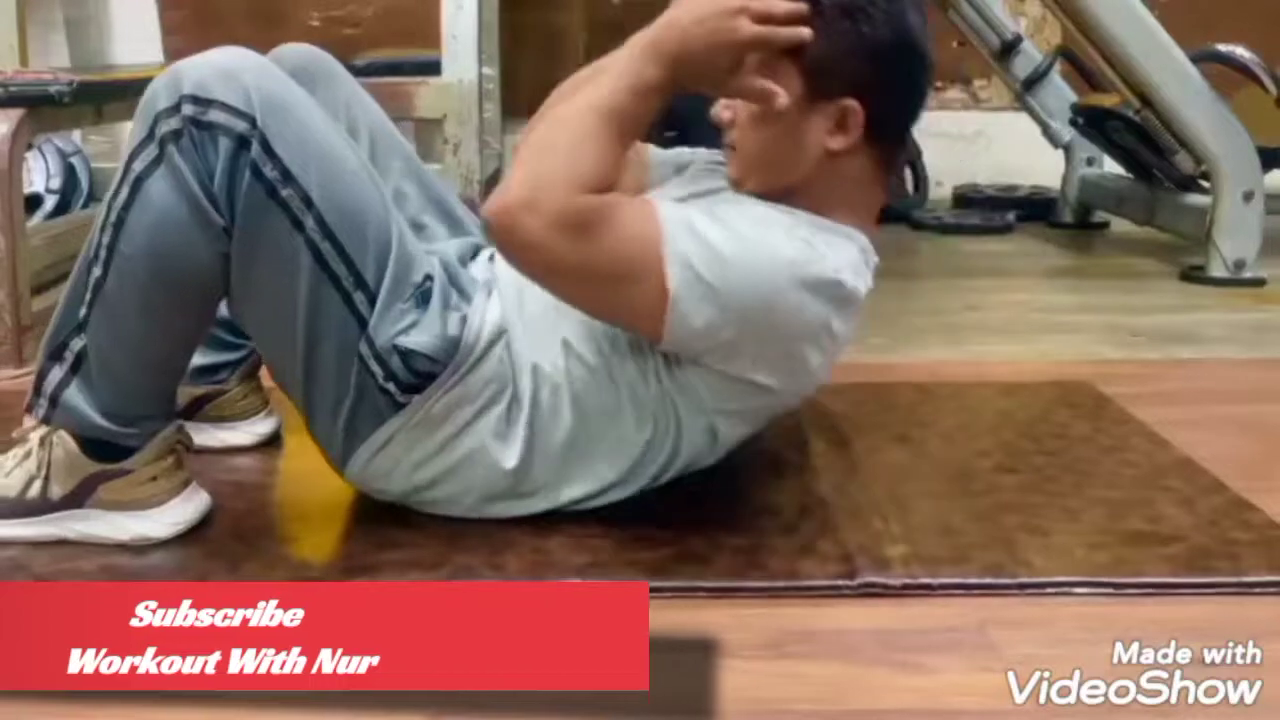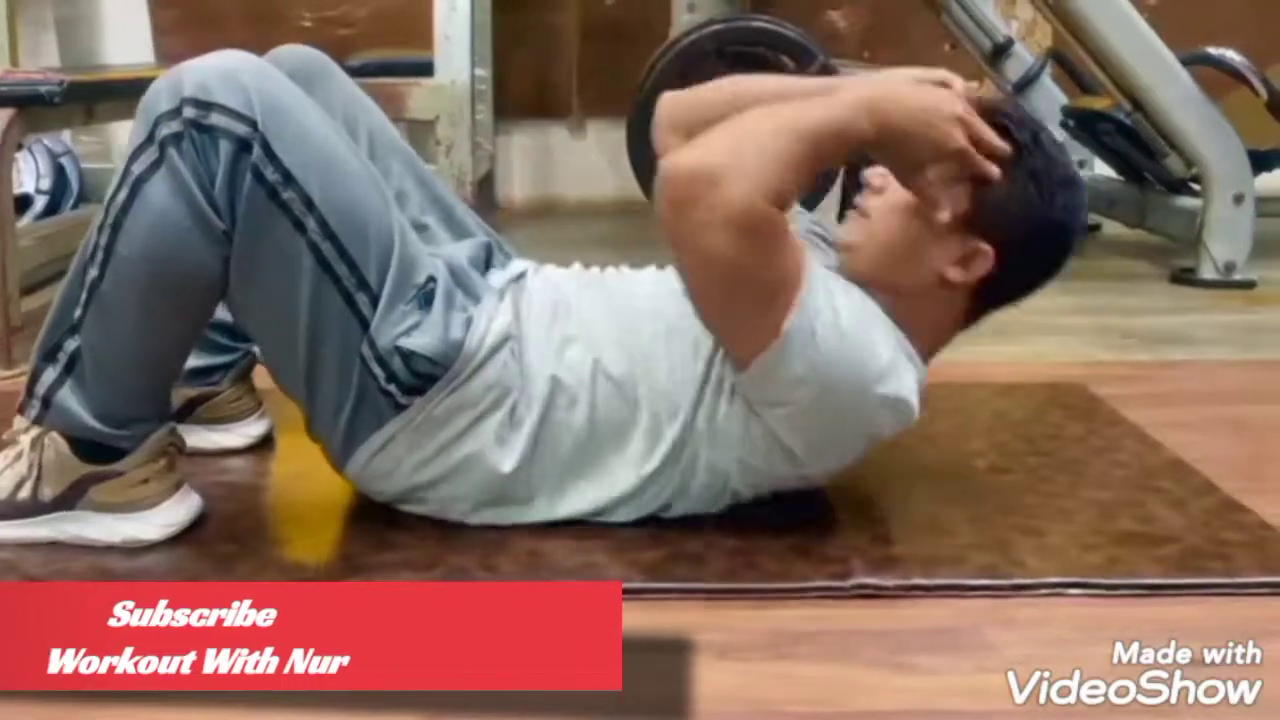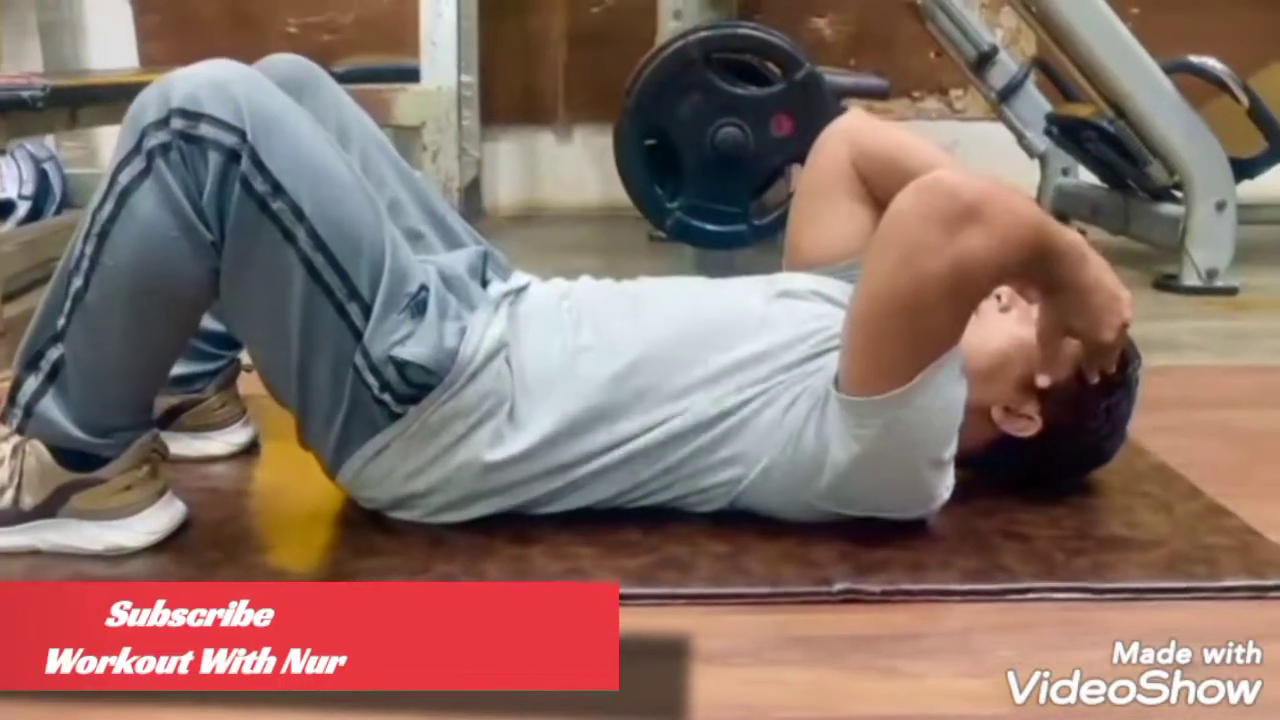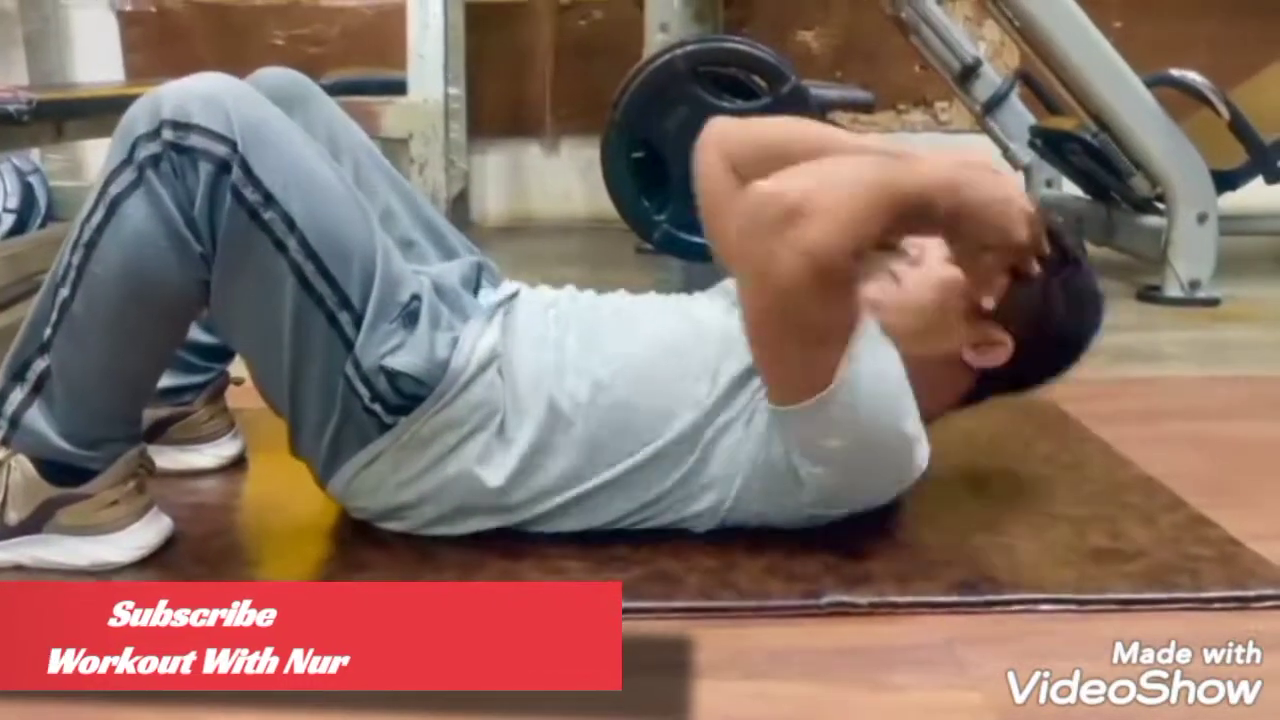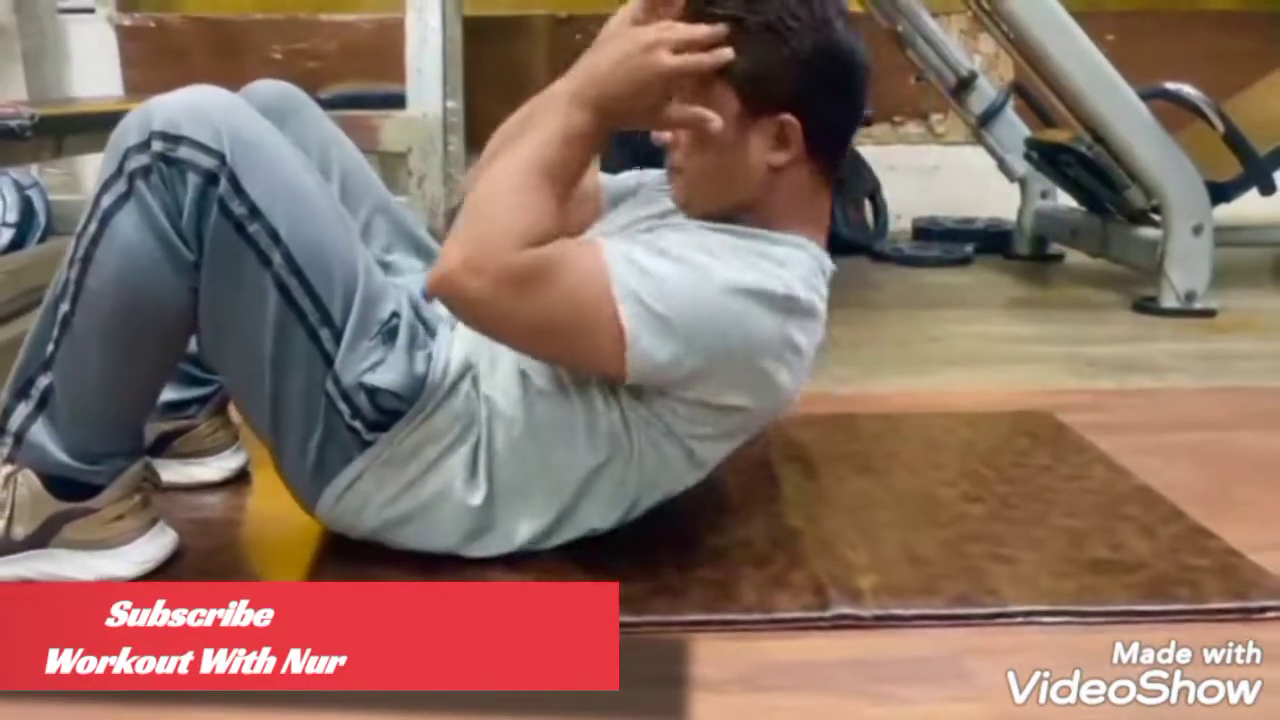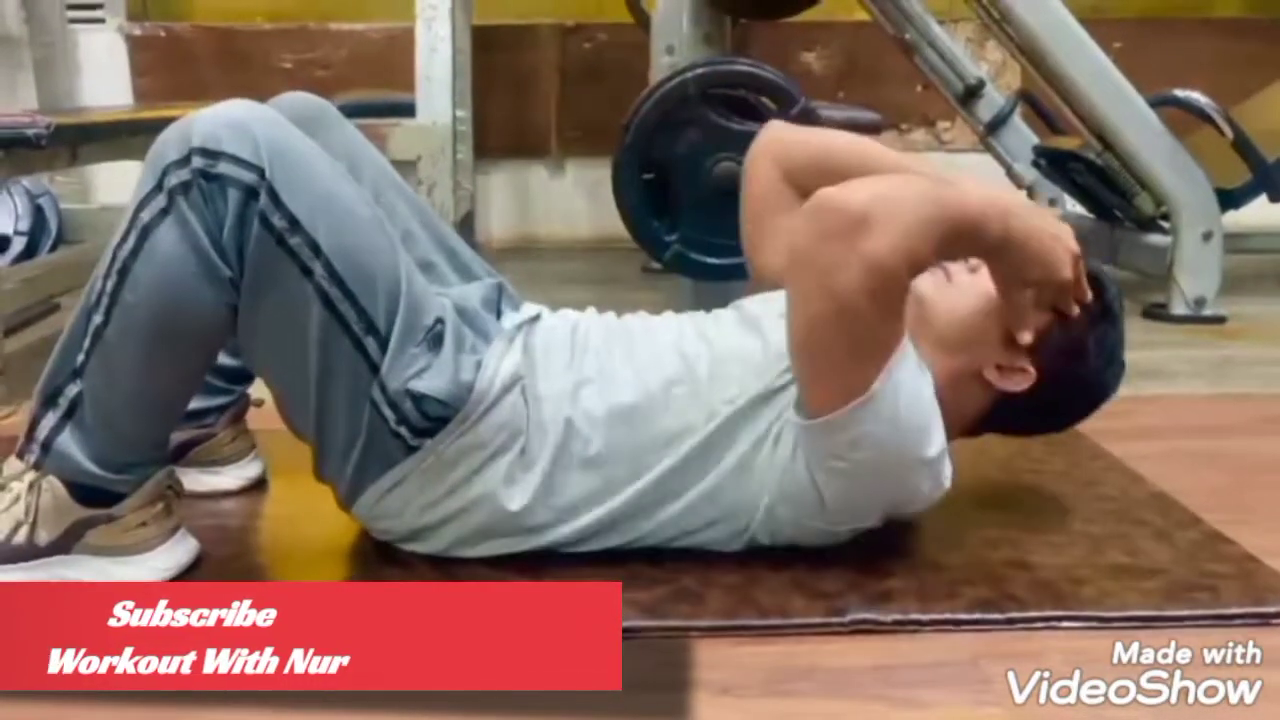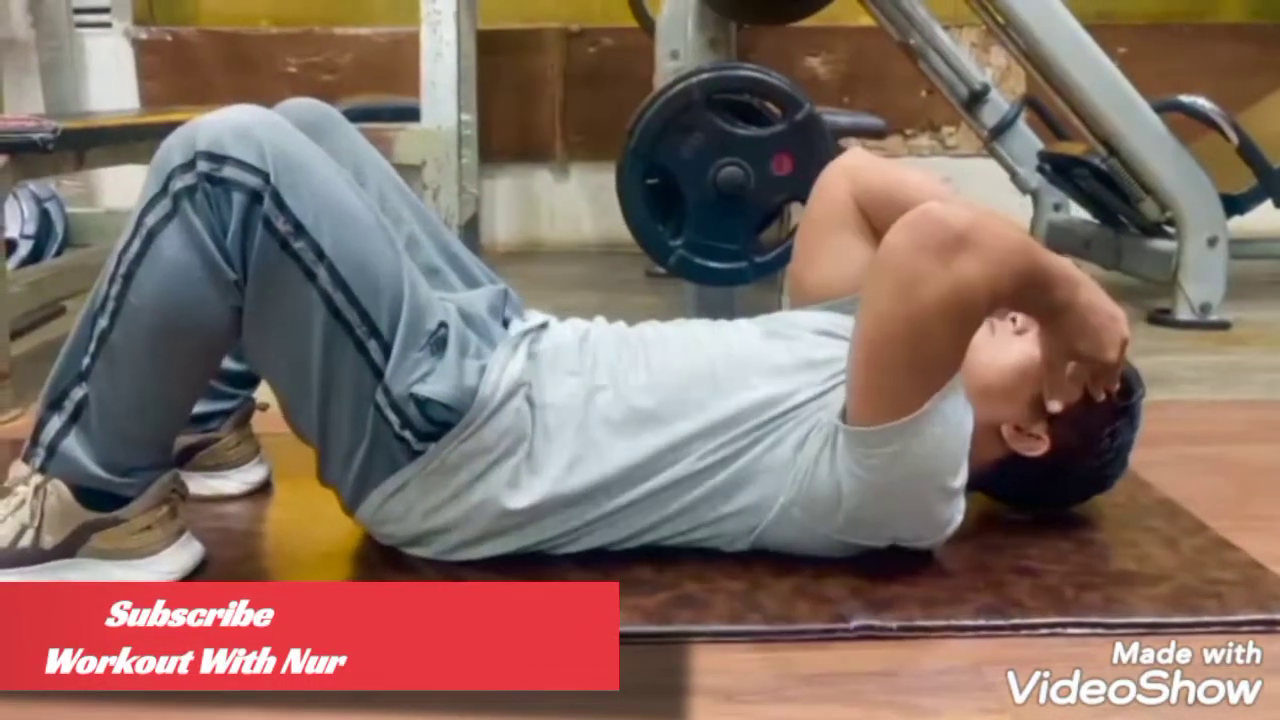
dt=0.5s
person 1, frame 1
left shoulder: (784, 276)
right shoulder: (777, 201)
left elbow: (530, 214)
right elbow: (581, 159)
left hip: (429, 407)
right hip: (472, 313)
left knee: (213, 104)
left ankle: (99, 456)
right ankle: (213, 376)
person 1, frame 2
left shoulder: (856, 370)
right shoulder: (843, 273)
left elbow: (698, 186)
right elbow: (679, 118)
left wrist: (866, 112)
right wrist: (860, 103)
left hip: (436, 399)
right hip: (494, 307)
left knee: (211, 106)
right knee: (292, 72)
left ankle: (91, 458)
right ankle: (203, 375)
person 1, frame 3
left shoulder: (889, 453)
right shoulder: (857, 324)
left elbow: (956, 218)
right elbow: (848, 144)
left wrist: (1067, 265)
right wrist: (1050, 248)
left hip: (428, 403)
right hip: (488, 318)
left knee: (201, 119)
right knee: (279, 86)
right ankle: (188, 386)
person 1, frame 4
left shoulder: (867, 432)
right shoulder: (838, 344)
left elbow: (786, 223)
right elbow: (723, 153)
left wrist: (945, 195)
right wrist: (922, 173)
left hip: (419, 416)
right hip: (481, 324)
left knee: (192, 130)
right knee: (274, 96)
right ankle: (175, 397)
person 1, frame 5
left shoulder: (747, 302)
right shoulder: (727, 219)
left elbow: (479, 271)
right elbow: (509, 192)
left wrist: (602, 88)
right wrist: (601, 75)
left hip: (403, 444)
right hip: (436, 350)
left knee: (178, 142)
right knee: (266, 112)
left ankle: (71, 496)
right ankle: (179, 416)
person 1, frame 6
left shoulder: (890, 442)
right shoulder: (865, 344)
left elbow: (845, 228)
right elbow: (773, 153)
left wrist: (985, 216)
right wrist: (950, 189)
left hip: (448, 442)
right hip: (504, 351)
left knee: (221, 159)
right knee: (290, 125)
right ankle: (193, 424)
person 1, frame 7
left shoulder: (906, 478)
right shoulder: (873, 369)
left elbow: (943, 245)
right elbow: (849, 182)
left wrist: (1064, 287)
right wrist: (1042, 271)
left hip: (454, 445)
right hip: (508, 359)
left knee: (224, 164)
right knee: (294, 130)
left ankle: (93, 503)
right ankle: (197, 427)
